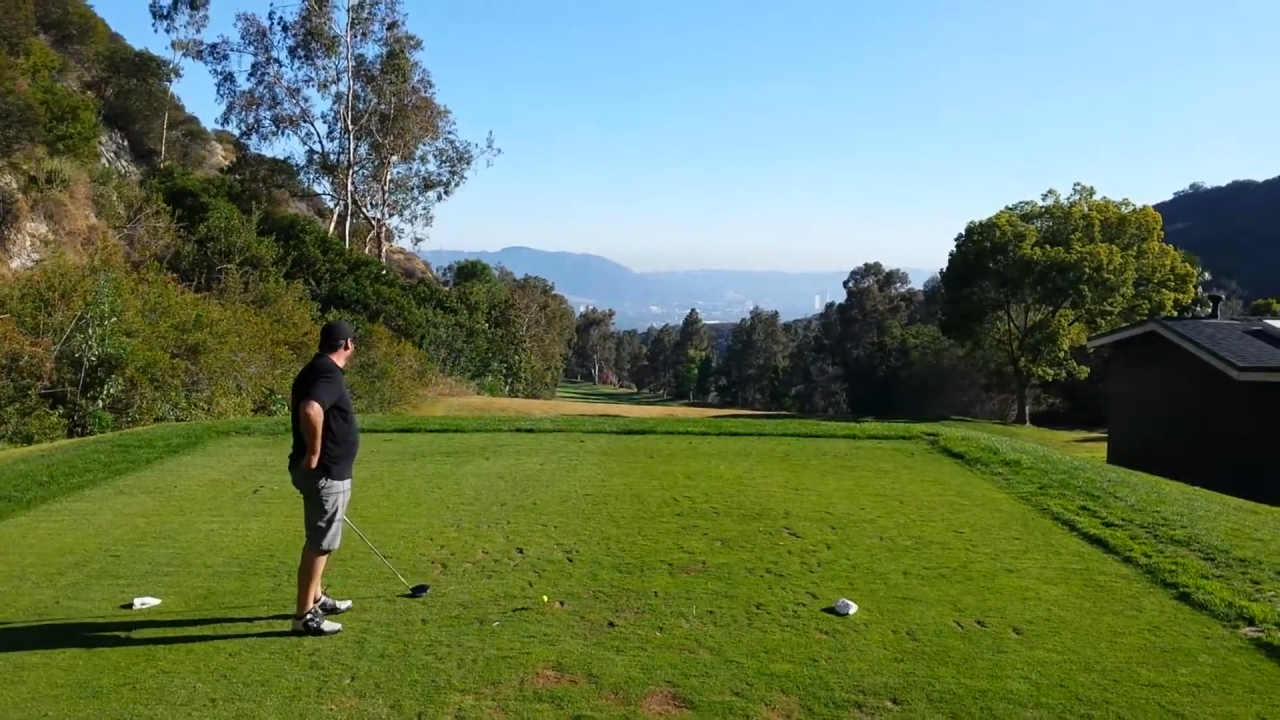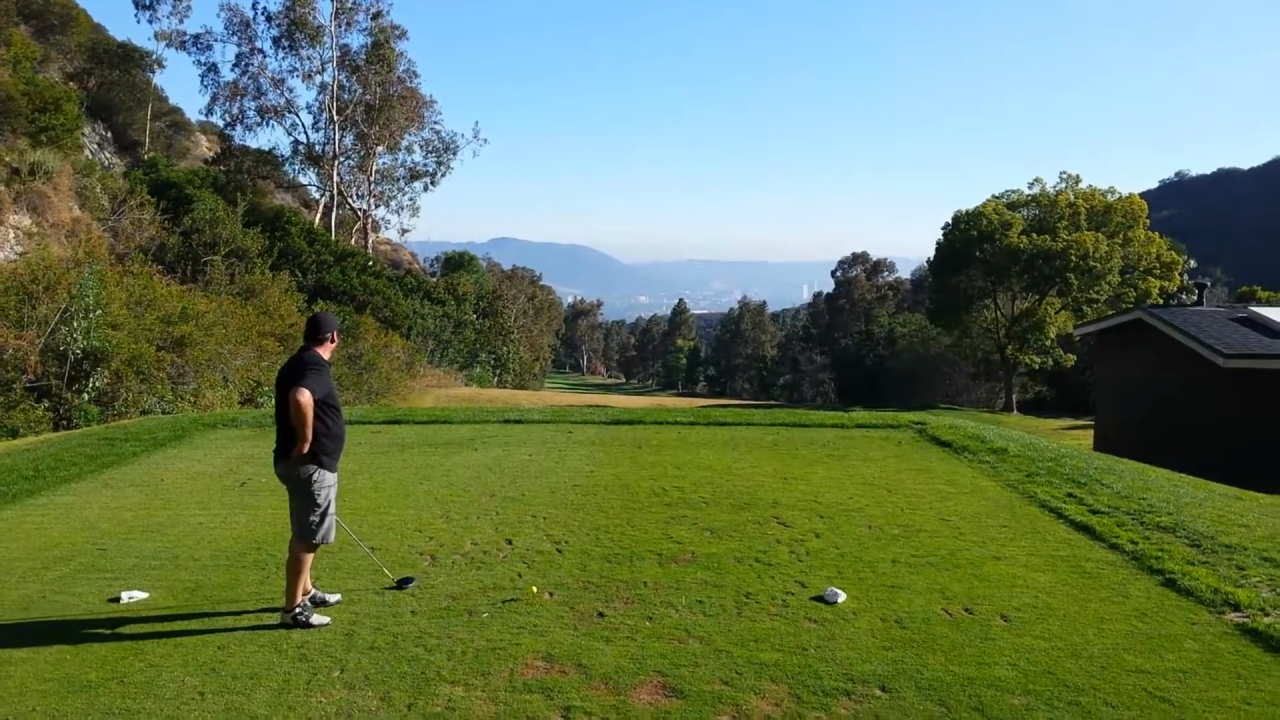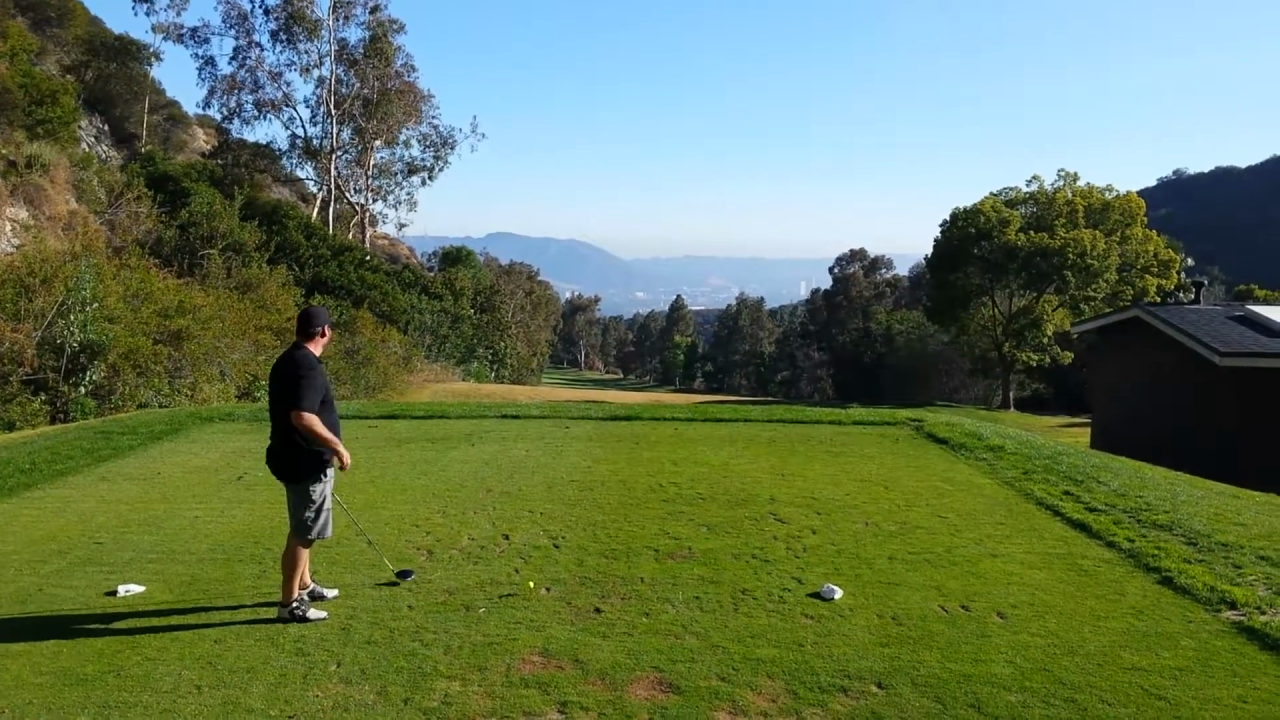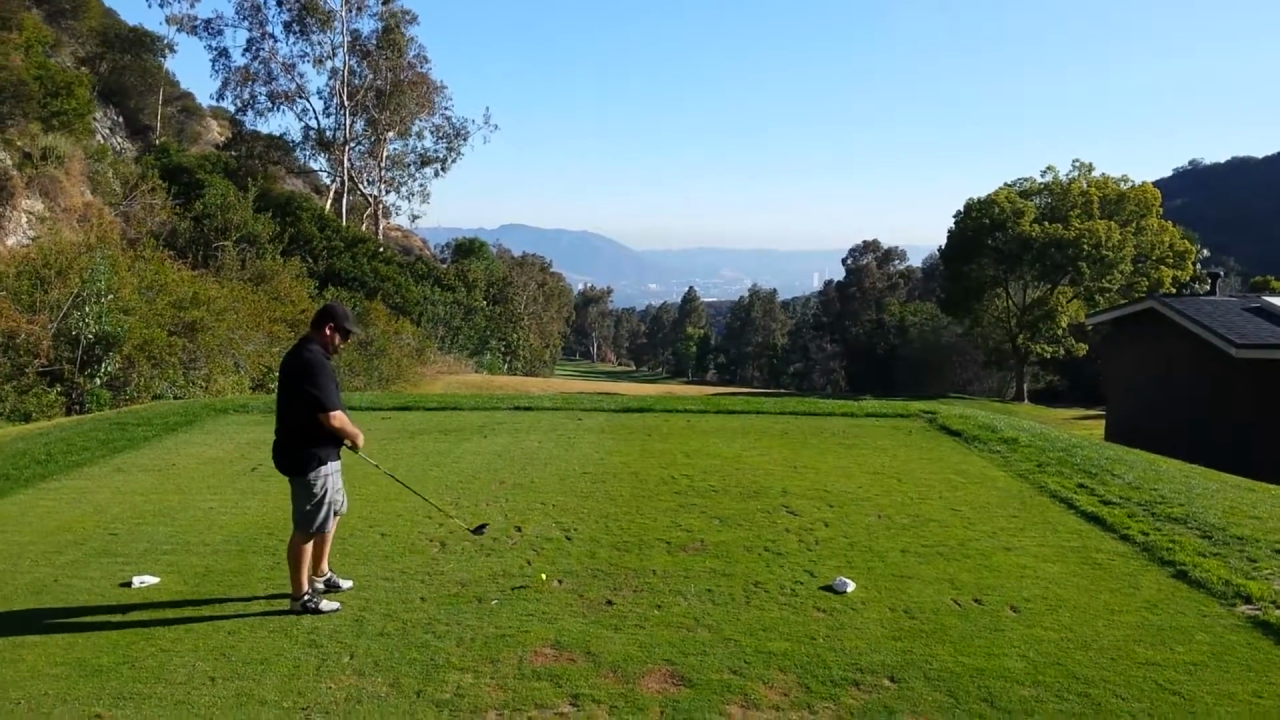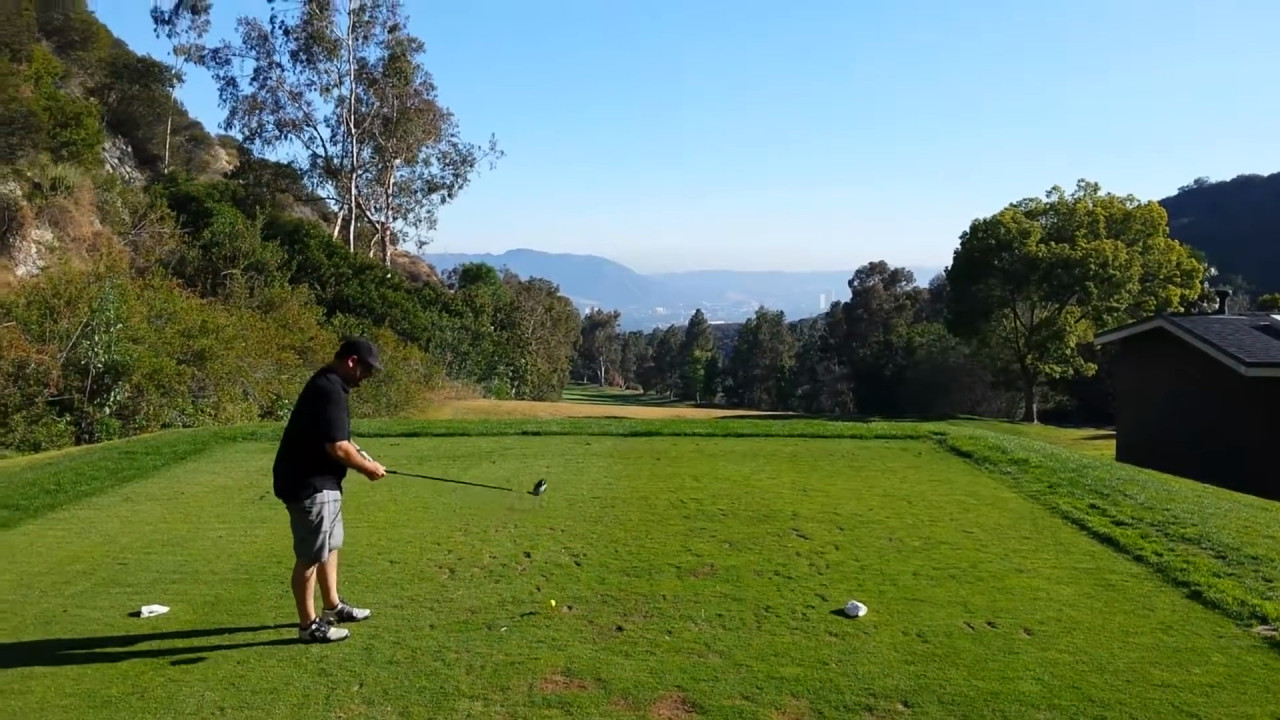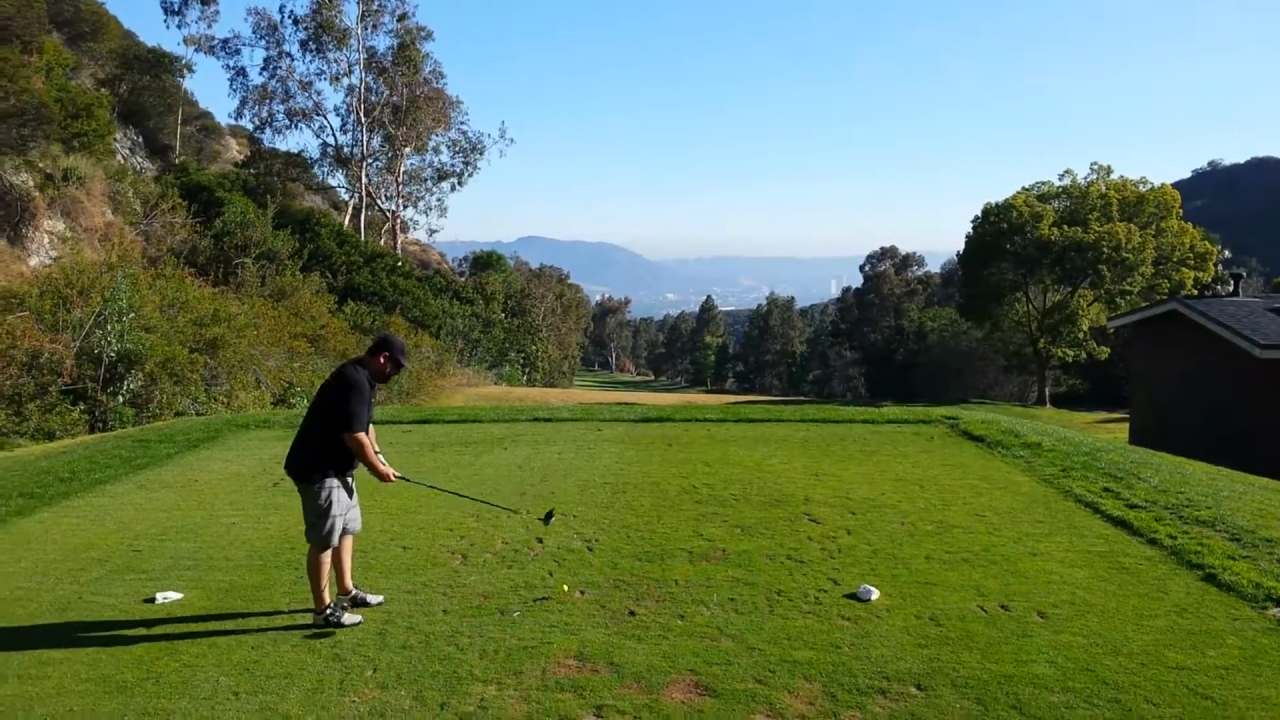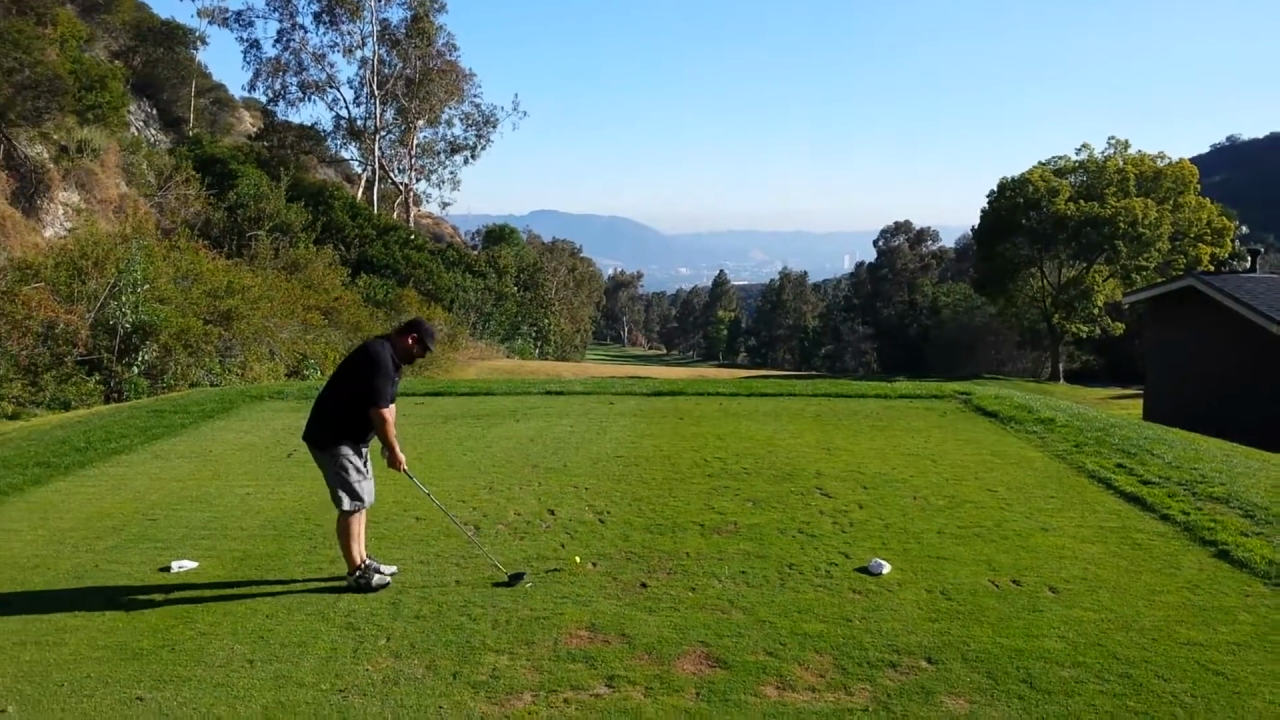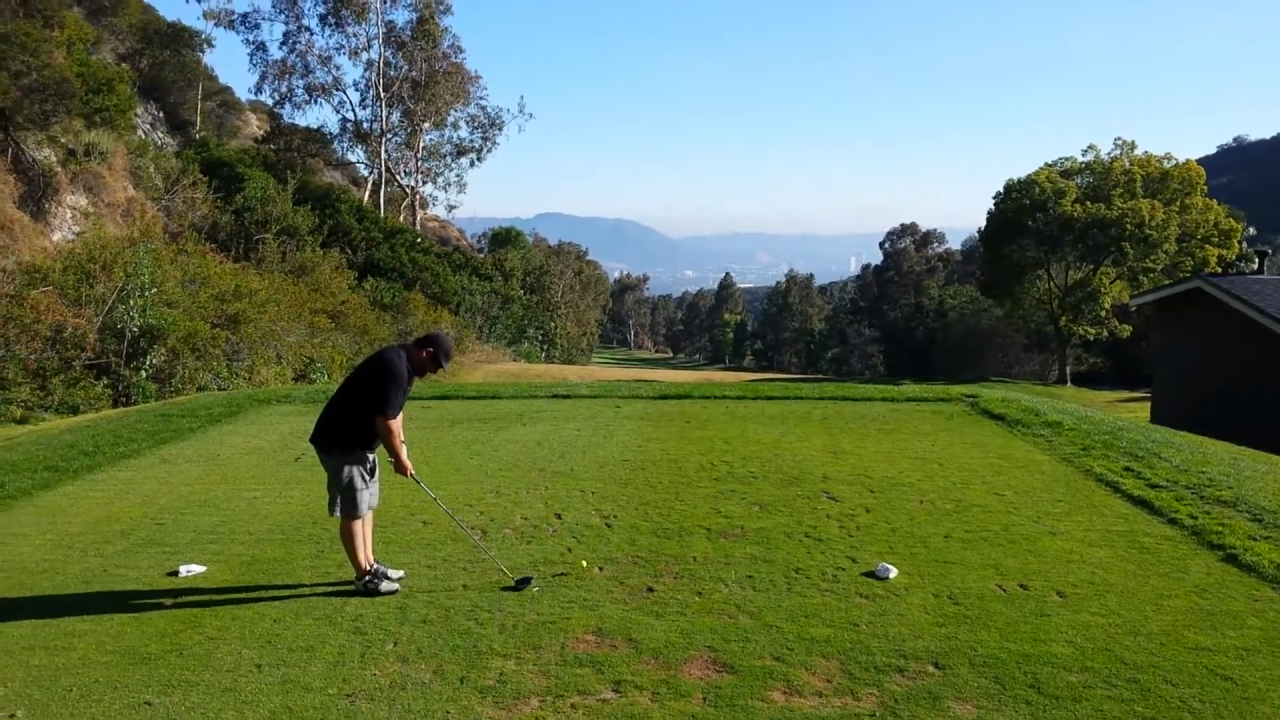
dt=0.3s
person 1, frame 1
left shoulder: (314, 370)
right shoulder: (329, 373)
right elbow: (310, 410)
right wrist: (314, 453)
left hip: (322, 472)
right hip: (325, 473)
left knee: (317, 540)
right knee: (320, 544)
left ankle: (316, 599)
right ankle: (304, 615)
person 1, frame 2
left shoulder: (296, 364)
right shoulder: (316, 366)
right elbow: (300, 398)
right wrist: (305, 441)
left hip: (297, 462)
right hip: (312, 466)
left knee: (304, 534)
right knee: (308, 537)
left ankle: (306, 592)
right ankle: (293, 609)
person 1, frame 3
left shoulder: (290, 360)
right shoulder: (306, 366)
right elbow: (302, 418)
right wrist: (337, 447)
left hip: (295, 458)
right hip: (306, 463)
left knee: (304, 529)
right knee: (303, 532)
left ankle: (303, 586)
right ankle: (289, 604)
person 1, frame 4
left shoulder: (304, 354)
right shoulder: (314, 363)
right elbow: (332, 418)
left wrist: (345, 434)
right wrist: (355, 435)
left hip: (316, 453)
right hip: (311, 457)
left knee: (332, 511)
right knee: (307, 527)
left ankle: (320, 575)
right ankle: (301, 596)
person 1, frame 5
left shoulder: (331, 384)
right shoulder: (329, 391)
left elbow: (339, 435)
right elbow: (337, 447)
left wrist: (360, 454)
right wrist: (366, 467)
left hip: (321, 482)
right hip: (308, 484)
left knee: (329, 545)
right knee: (310, 555)
left ankle: (333, 606)
right ankle: (309, 625)
person 1, frame 6
left shoulder: (361, 378)
right shoulder: (354, 382)
left elbow: (365, 425)
right elbow: (355, 437)
left wrist: (377, 455)
right wrist: (378, 469)
left hip: (336, 468)
right hip: (319, 470)
left knee: (346, 529)
right knee: (324, 540)
left ankle: (346, 592)
right ankle: (323, 610)
person 1, frame 7
left shoulder: (390, 356)
right shoulder: (379, 358)
left elbow: (388, 404)
right elbow: (379, 413)
left wrist: (389, 446)
right wrist: (394, 451)
left hip: (352, 437)
right hip: (333, 438)
left knee: (361, 499)
right knee: (353, 502)
left ankle: (362, 560)
right ankle: (356, 571)
person 1, frame 8
left shoulder: (401, 362)
right shoulder: (394, 367)
left elbow: (394, 412)
right elbow: (385, 421)
left wrist: (401, 444)
right wrist: (400, 459)
left hip: (359, 440)
right hip: (341, 443)
left knee: (366, 505)
right knee: (353, 509)
left ankle: (369, 565)
right ankle: (363, 576)
